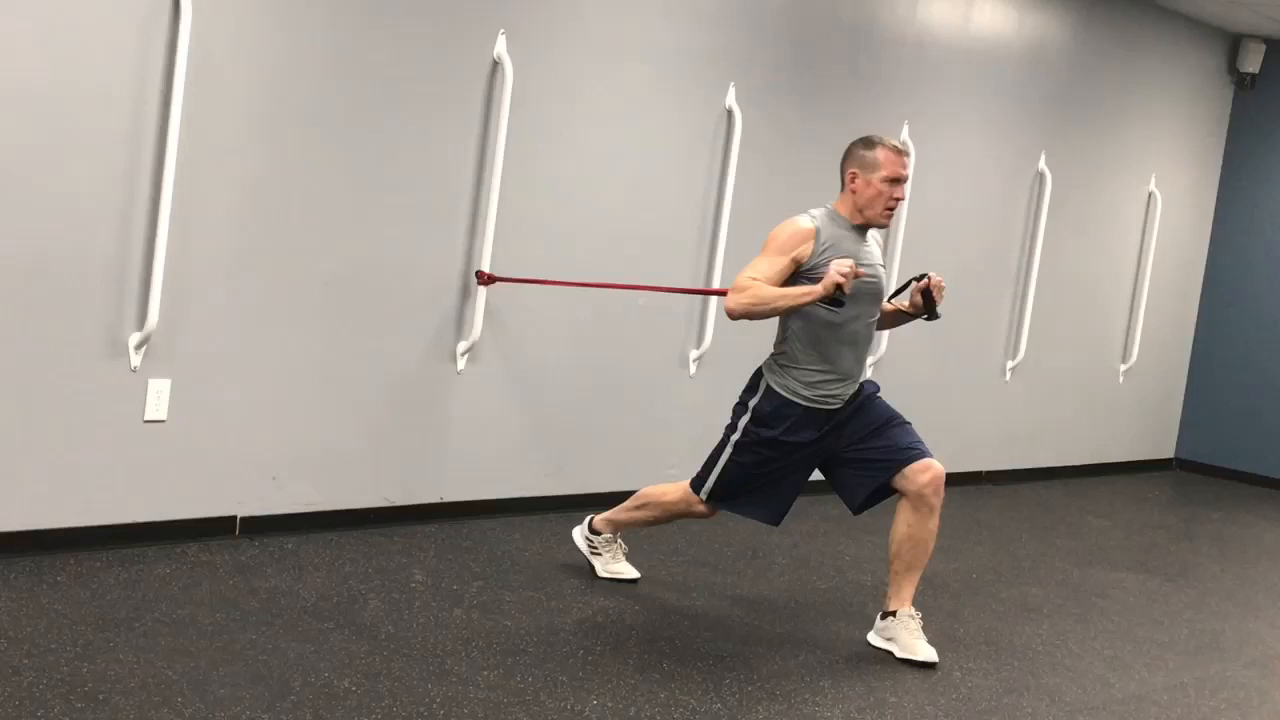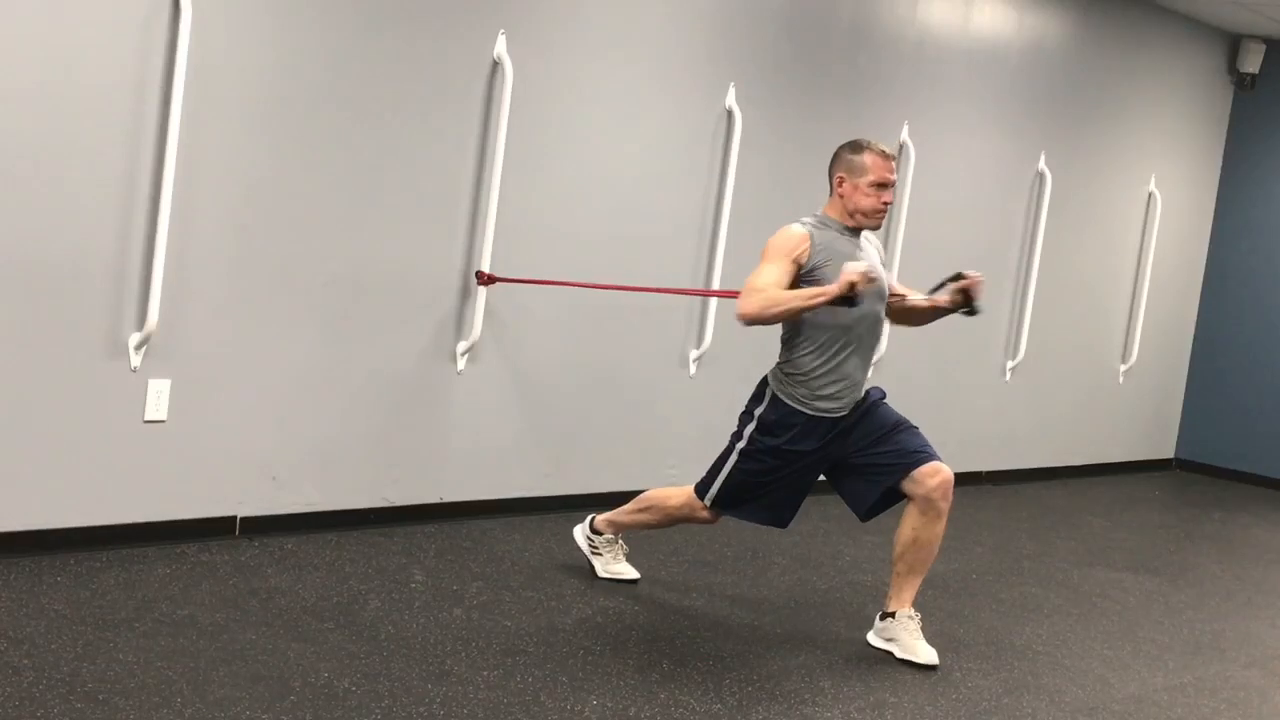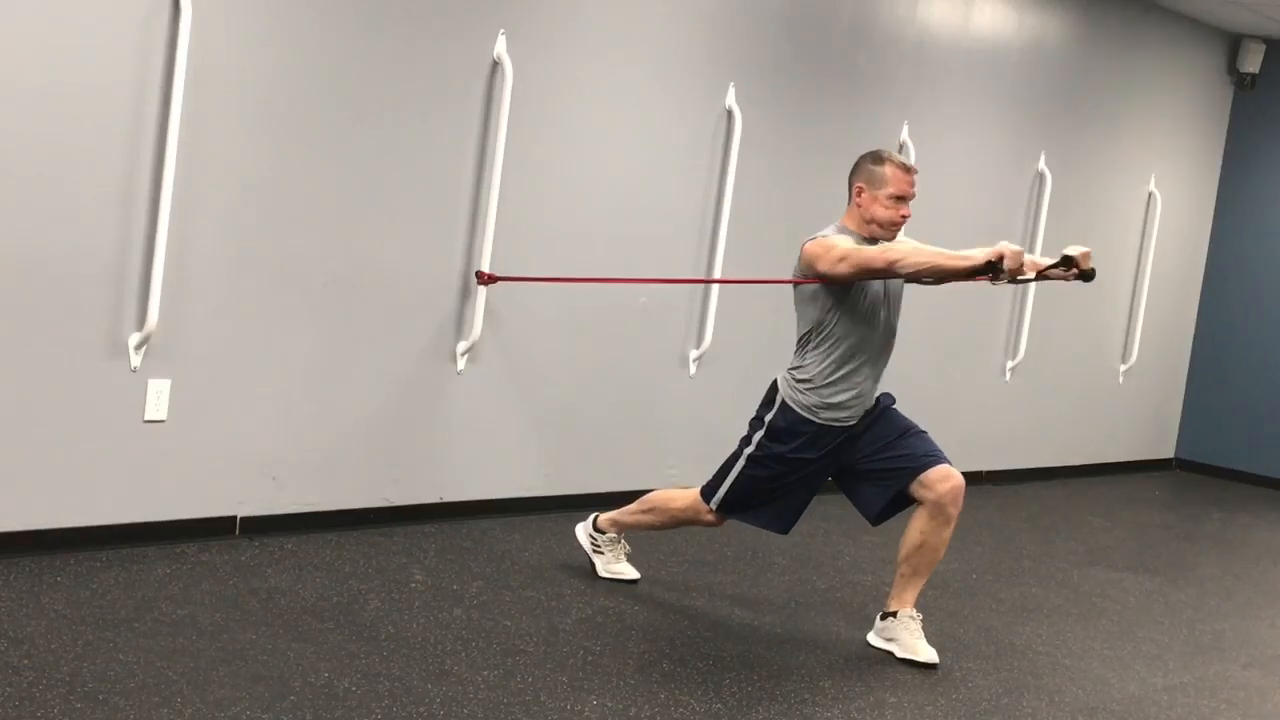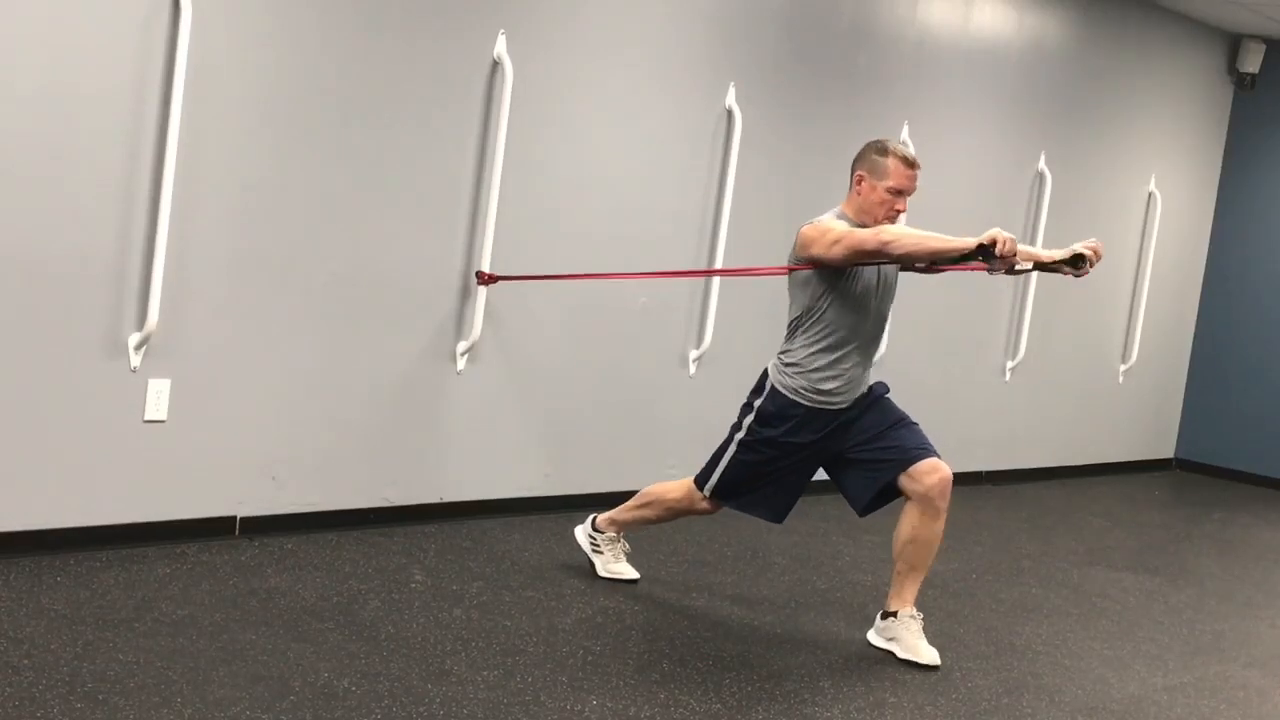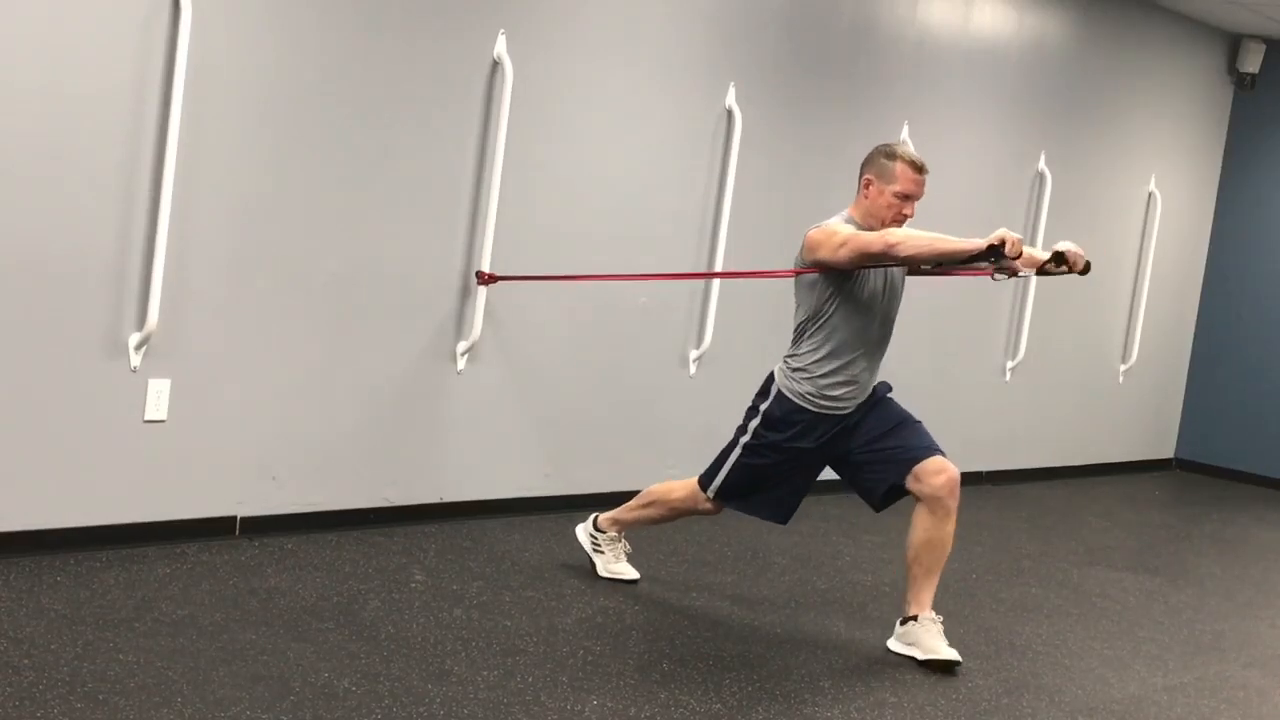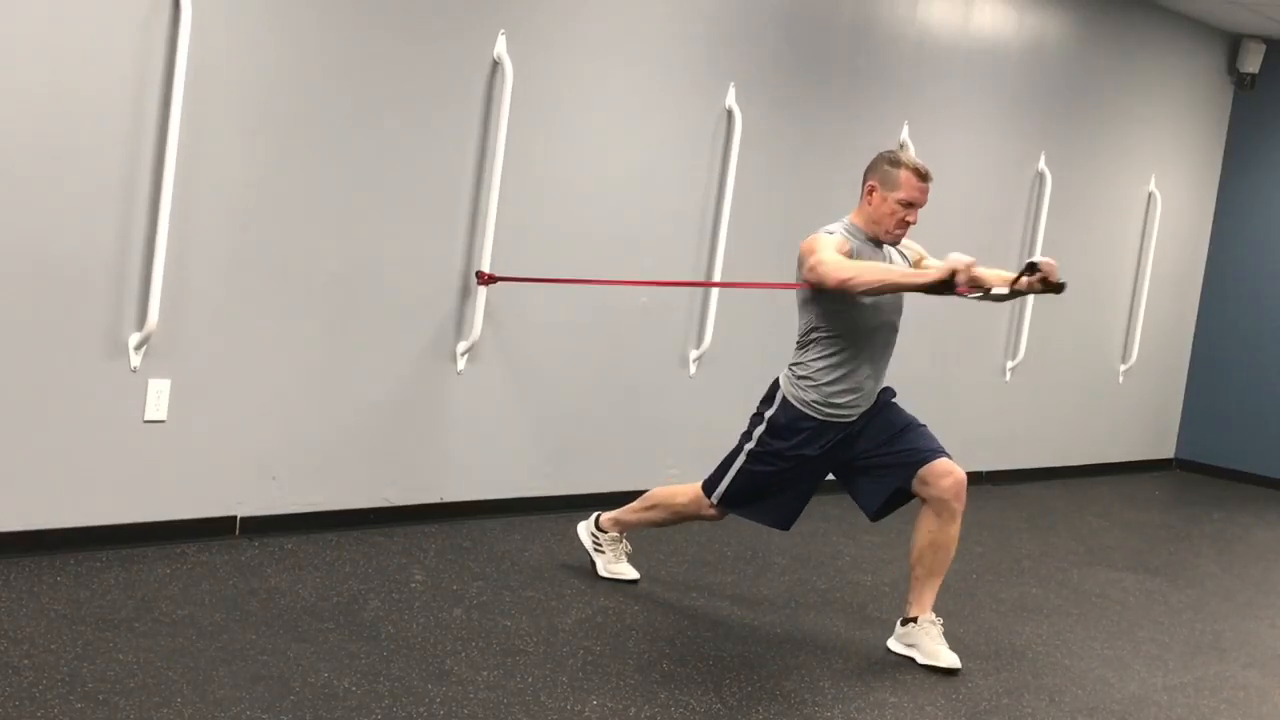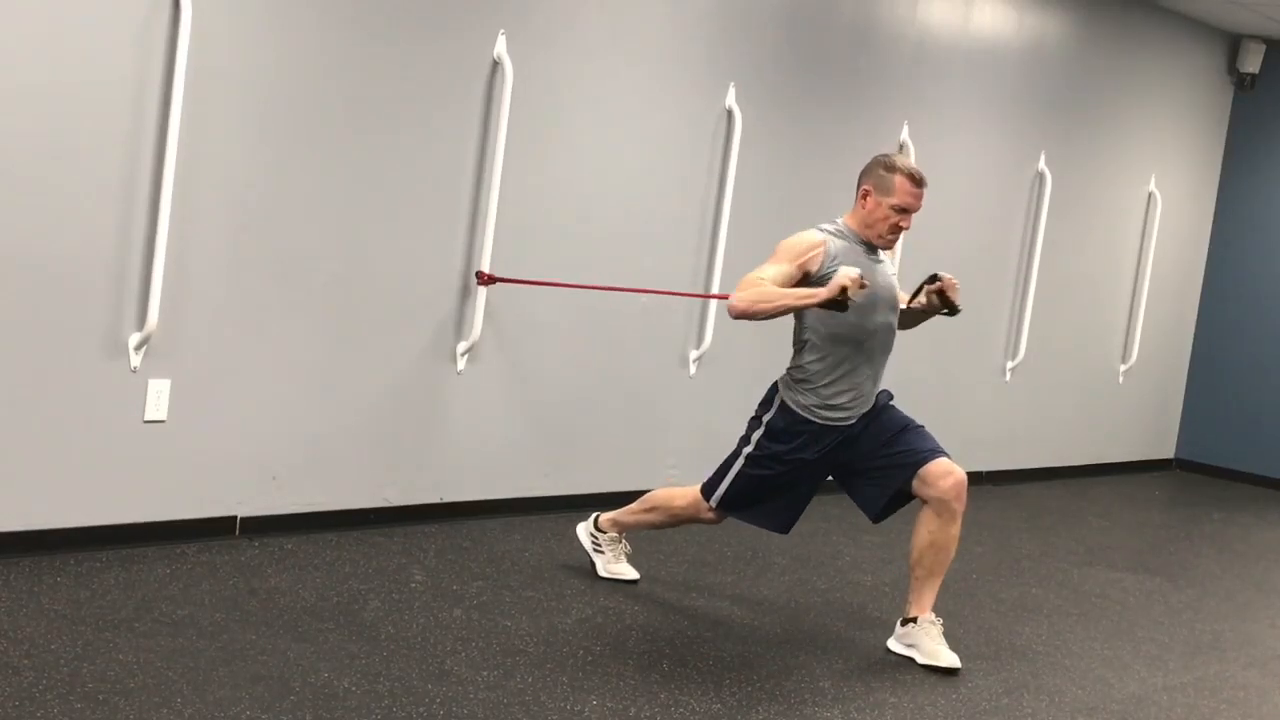
dt=0.4s
person 1, frame 1
left shoulder: (869, 242)
right shoulder: (803, 232)
right elbow: (739, 302)
left wrist: (910, 309)
right wrist: (819, 290)
left hip: (850, 402)
right hip: (784, 404)
left knee: (926, 480)
right knee: (702, 500)
left ankle: (896, 619)
right ankle: (599, 531)
person 1, frame 2
left shoulder: (870, 246)
right shoulder: (796, 239)
left elbow: (900, 310)
right elbow: (752, 308)
left wrist: (946, 301)
right wrist: (832, 290)
left hip: (857, 410)
right hip: (790, 414)
left knee: (935, 484)
right knee: (705, 506)
left ankle: (897, 619)
right ankle: (601, 530)
person 1, frame 3
left shoulder: (895, 246)
right shoulder: (824, 248)
left elbow: (961, 261)
right elbow: (890, 263)
left wrist: (1045, 263)
right wrist: (986, 258)
left hip: (864, 416)
right hip: (800, 418)
left knee: (945, 489)
right knee: (710, 509)
left ankle: (895, 620)
right ankle: (603, 528)
person 1, frame 4
left shoulder: (891, 235)
right shoulder: (820, 233)
left elbow: (949, 252)
right elbow: (884, 244)
left wrist: (1051, 256)
right wrist: (977, 244)
left hip: (854, 402)
right hip: (789, 404)
left knee: (933, 482)
right knee: (705, 497)
left ankle: (895, 619)
right ankle: (602, 529)
person 1, frame 5
left shoulder: (900, 239)
right shoulder: (827, 237)
left elbow: (959, 257)
right elbow: (889, 247)
left wrist: (1043, 257)
right wrist: (985, 244)
left hip: (861, 405)
right hip: (796, 406)
left knee: (941, 482)
right knee: (709, 498)
left ankle: (916, 624)
right ankle: (604, 528)
person 1, frame 6
left shoulder: (901, 250)
right shoulder: (829, 243)
left elbow: (969, 278)
right elbow: (842, 278)
left wrist: (1022, 280)
right wrist: (919, 276)
left hip: (868, 412)
right hip: (802, 414)
left knee: (947, 485)
right knee: (711, 502)
left ankle: (915, 626)
right ankle: (605, 527)
person 1, frame 7
left shoulder: (881, 256)
right shoulder: (814, 245)
left elbow: (897, 318)
right elbow: (742, 302)
left wrist: (929, 303)
right wrist: (822, 294)
left hip: (868, 415)
right hip: (801, 419)
left knee: (948, 486)
right knee: (711, 506)
left ankle: (916, 626)
right ankle: (604, 527)
